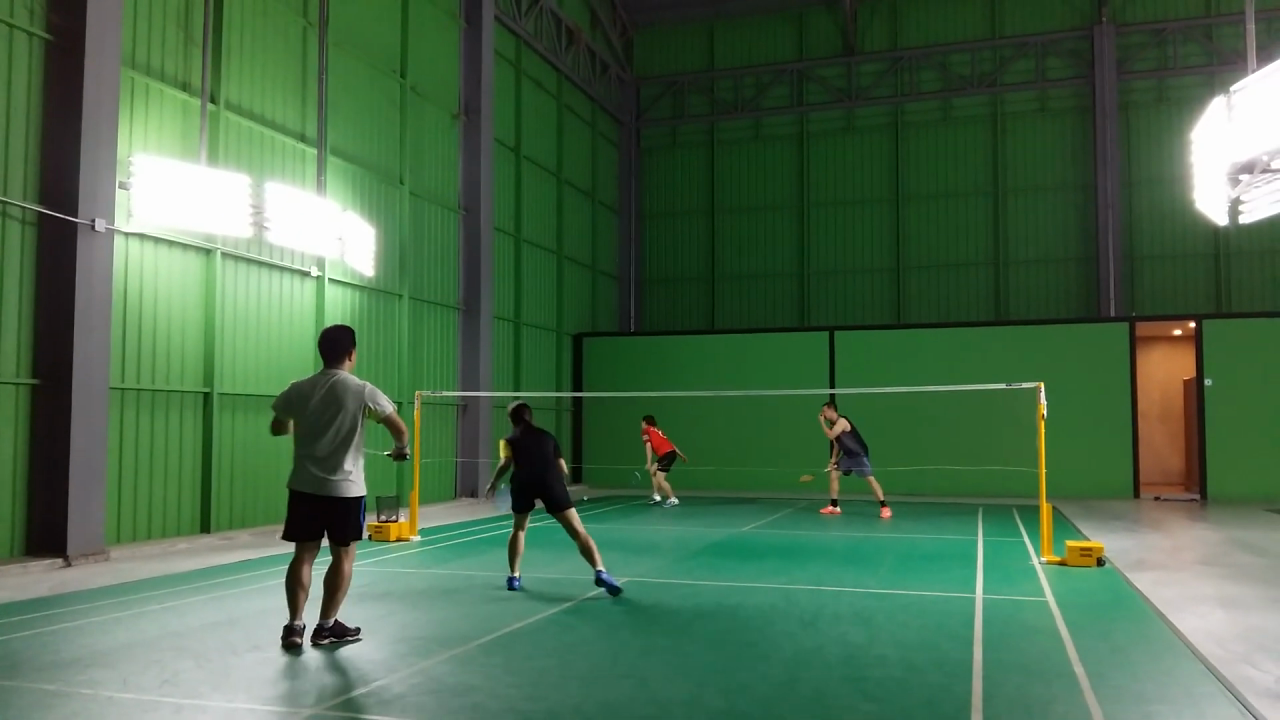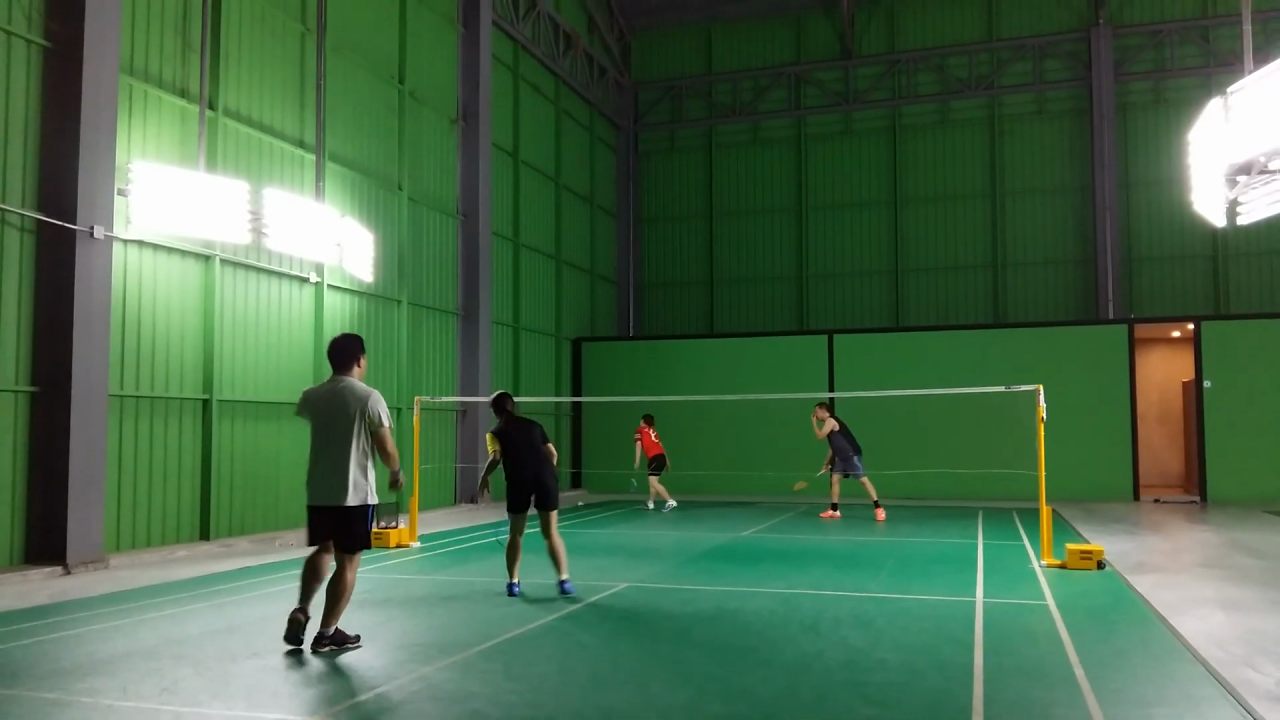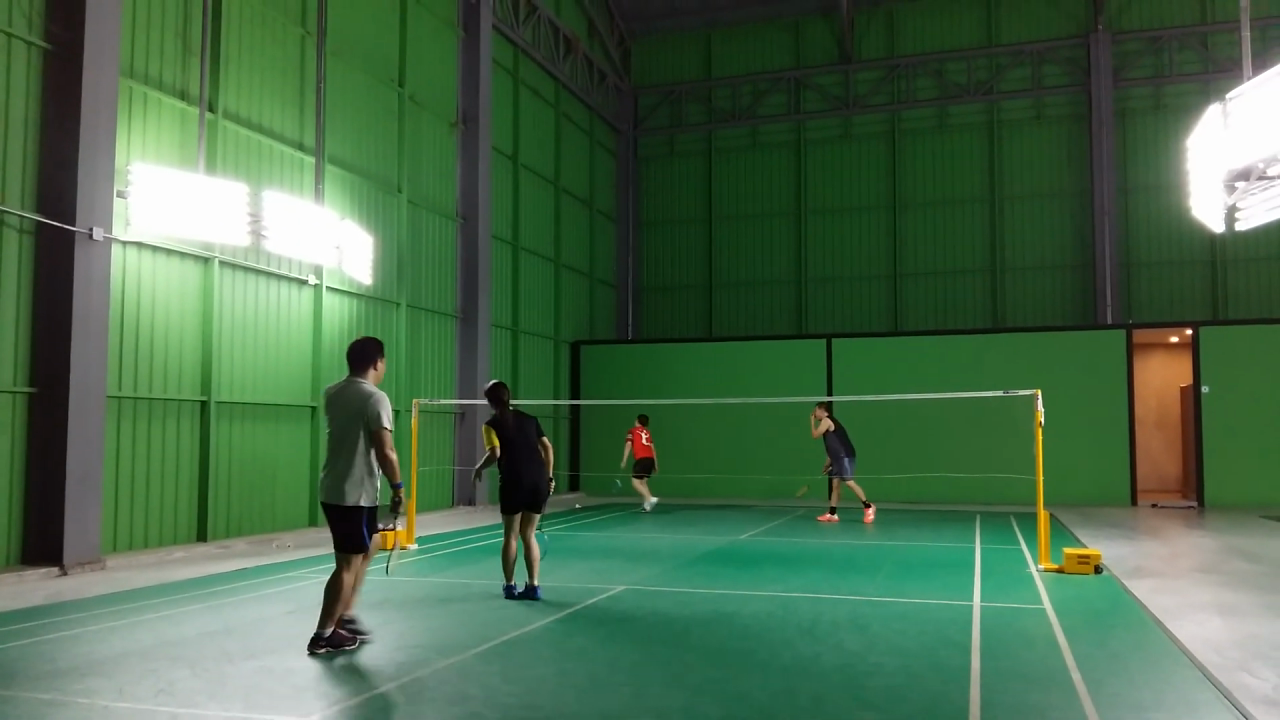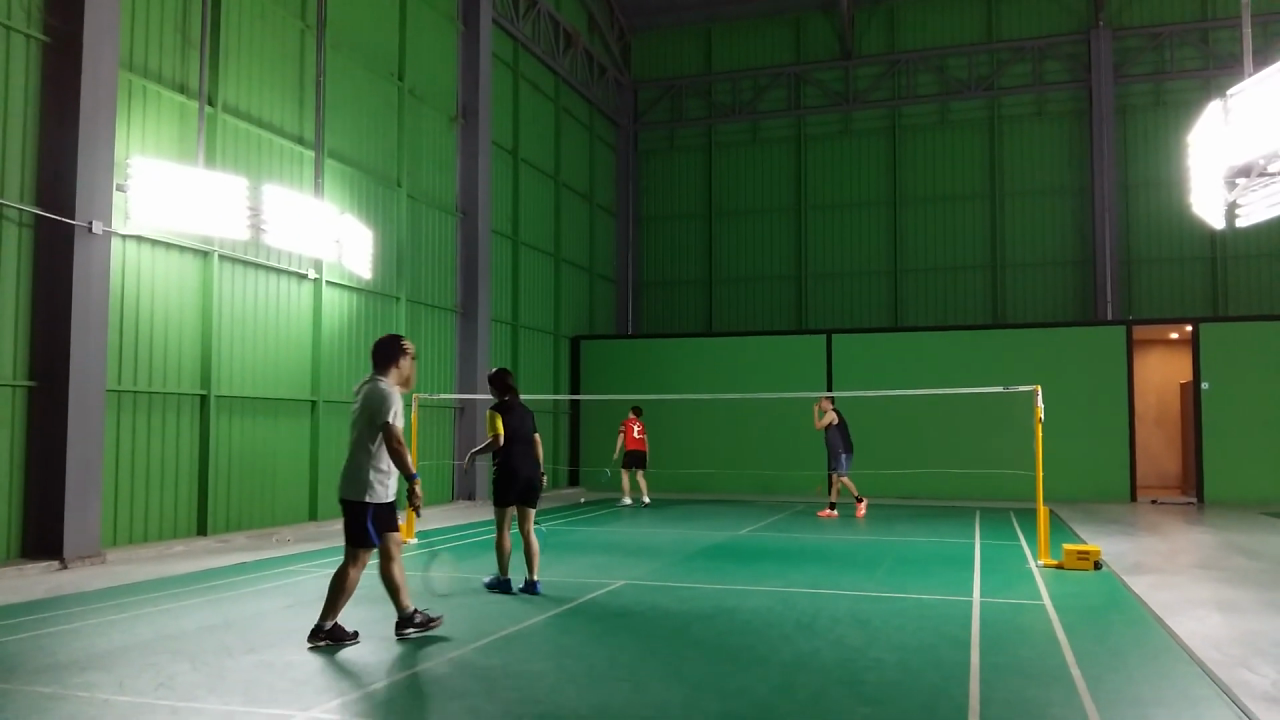
dt=0.2s
person 1, frame 1
left shoulder: (298, 390)
right shoulder: (363, 391)
left elbow: (277, 428)
right elbow: (399, 429)
right wrist: (401, 448)
left hip: (303, 487)
right hip: (345, 488)
left knee: (303, 556)
right knee: (343, 556)
left ankle: (294, 627)
right ankle: (326, 625)
person 1, frame 2
left shoulder: (310, 397)
right shoulder: (370, 398)
right elbow: (386, 448)
right wrist: (396, 474)
left hip: (318, 493)
right hip: (355, 495)
left knee: (321, 553)
right knee: (347, 564)
left ankle: (300, 613)
right ankle: (327, 633)
person 1, frame 3
left shoulder: (333, 393)
right shoulder: (375, 398)
right elbow: (384, 450)
right wrist: (398, 488)
left hip: (335, 491)
right hip: (356, 494)
left knee: (364, 551)
right knee: (349, 565)
left ankle: (344, 618)
right ankle: (323, 635)
person 1, frame 4
left shoulder: (368, 388)
right shoulder: (385, 395)
left elbow: (402, 383)
right elbow: (393, 442)
left wrist: (410, 362)
right wrist: (413, 480)
left hip: (376, 490)
right hip: (367, 492)
left knee: (391, 549)
right knee: (356, 560)
left ankle: (407, 615)
right ankle: (324, 626)
person 2, frame 1
left shoulder: (509, 440)
right shoulder: (547, 436)
left elbow: (506, 463)
right elbow: (563, 470)
left wrist: (493, 484)
left hip: (522, 483)
right hip: (551, 481)
left knee: (519, 529)
right knee: (578, 532)
left ankle: (514, 577)
right ankle: (600, 573)
person 2, frame 2
left shoulder: (496, 433)
right shoulder: (533, 425)
left elbow: (496, 458)
right elbow: (553, 454)
left wrist: (484, 478)
left hip: (519, 481)
right hip: (546, 477)
left knee: (516, 534)
right knee: (551, 533)
left ankle: (513, 583)
right ankle: (563, 580)
person 2, frame 3
left shoulder: (492, 424)
right shoulder: (528, 419)
left elbow: (495, 453)
right elbow: (547, 448)
left wrist: (479, 468)
right wrist: (549, 477)
left hip: (514, 479)
right hip: (538, 478)
left knee: (511, 536)
right knee: (528, 535)
left ankle: (510, 586)
right ankle: (533, 586)
person 2, frame 4
left shoulder: (496, 410)
right shoulder: (526, 410)
left elbow: (498, 441)
right elbow: (537, 443)
left wrist: (474, 453)
right wrist: (540, 472)
left hip: (509, 471)
right hip: (532, 471)
left knee: (503, 528)
right knee: (527, 529)
left ankle: (503, 578)
right ankle: (533, 581)
